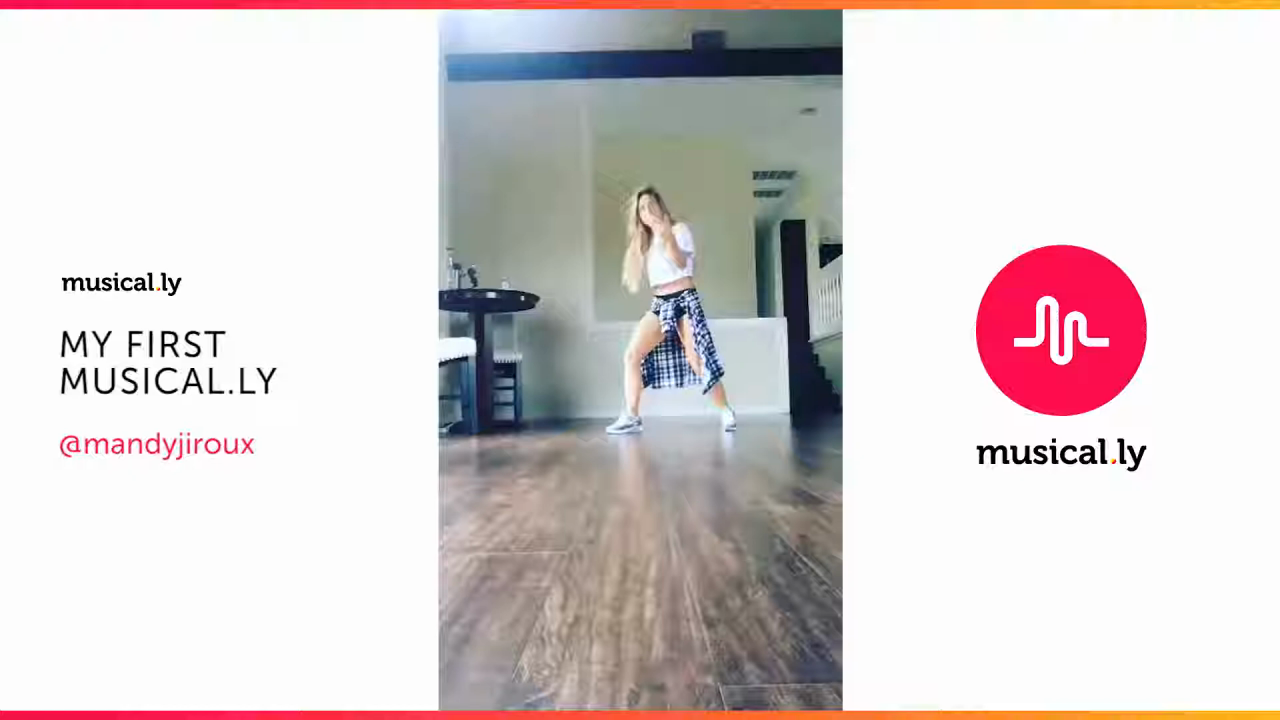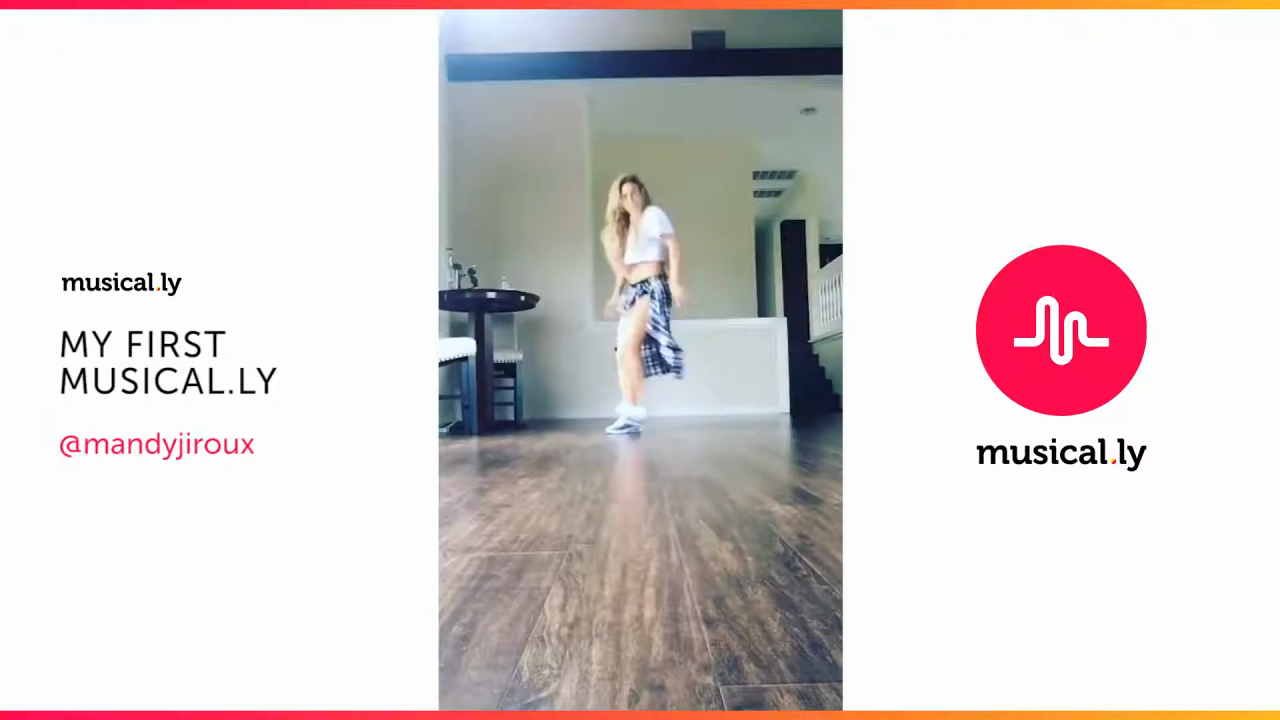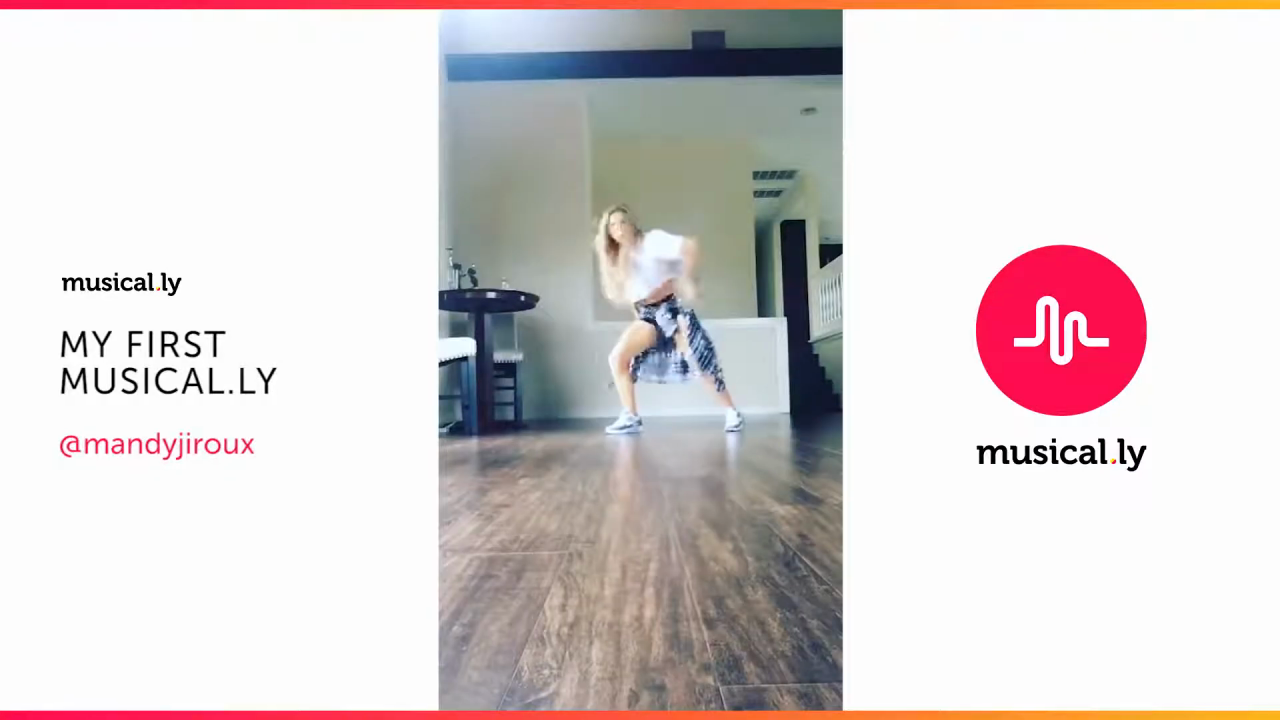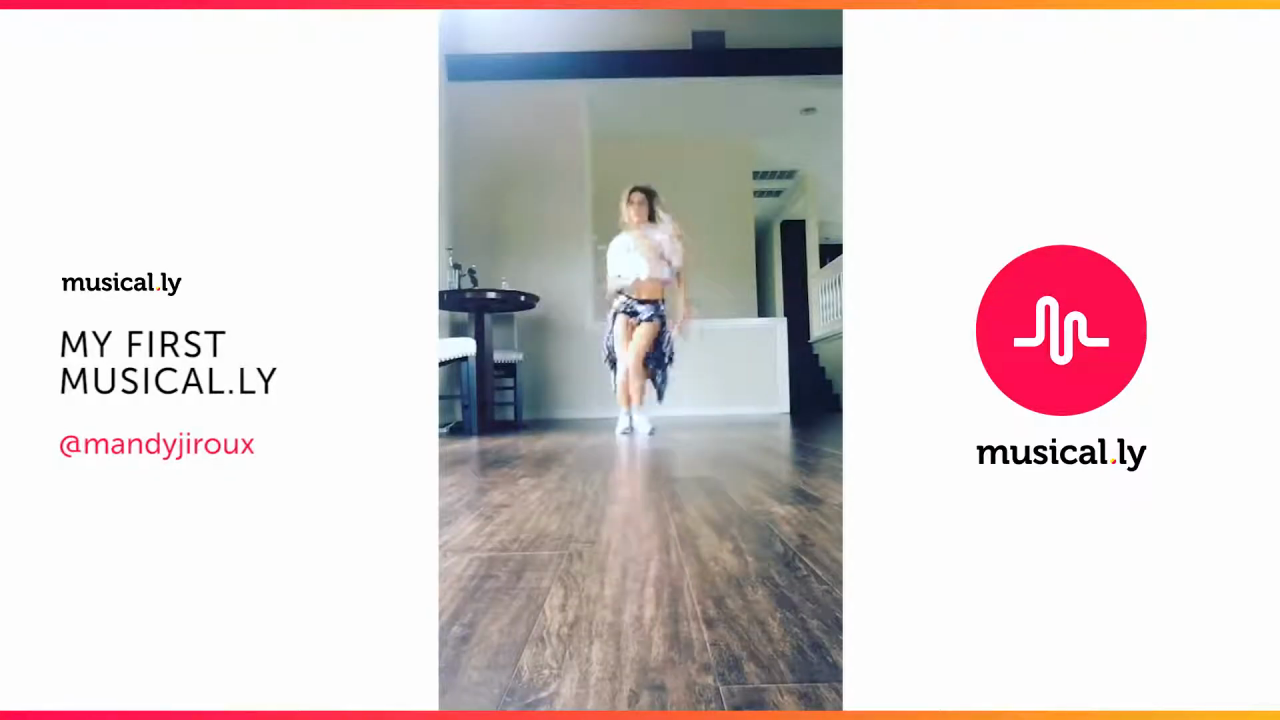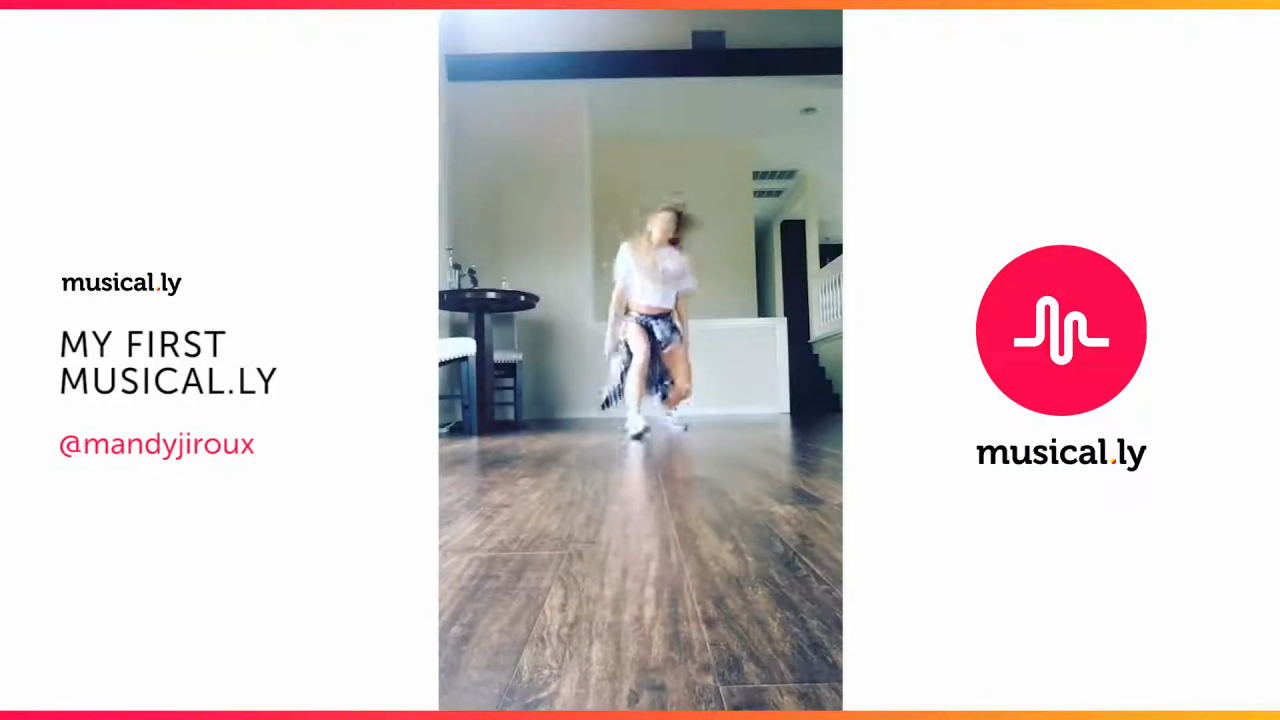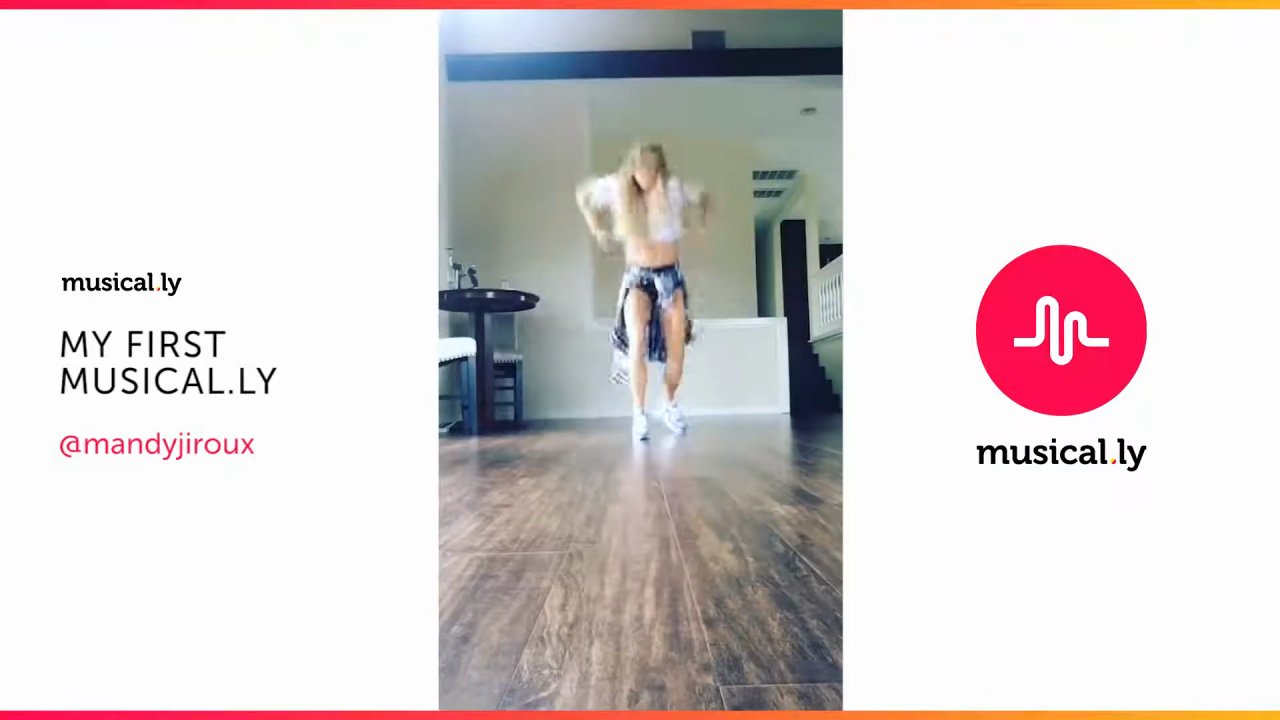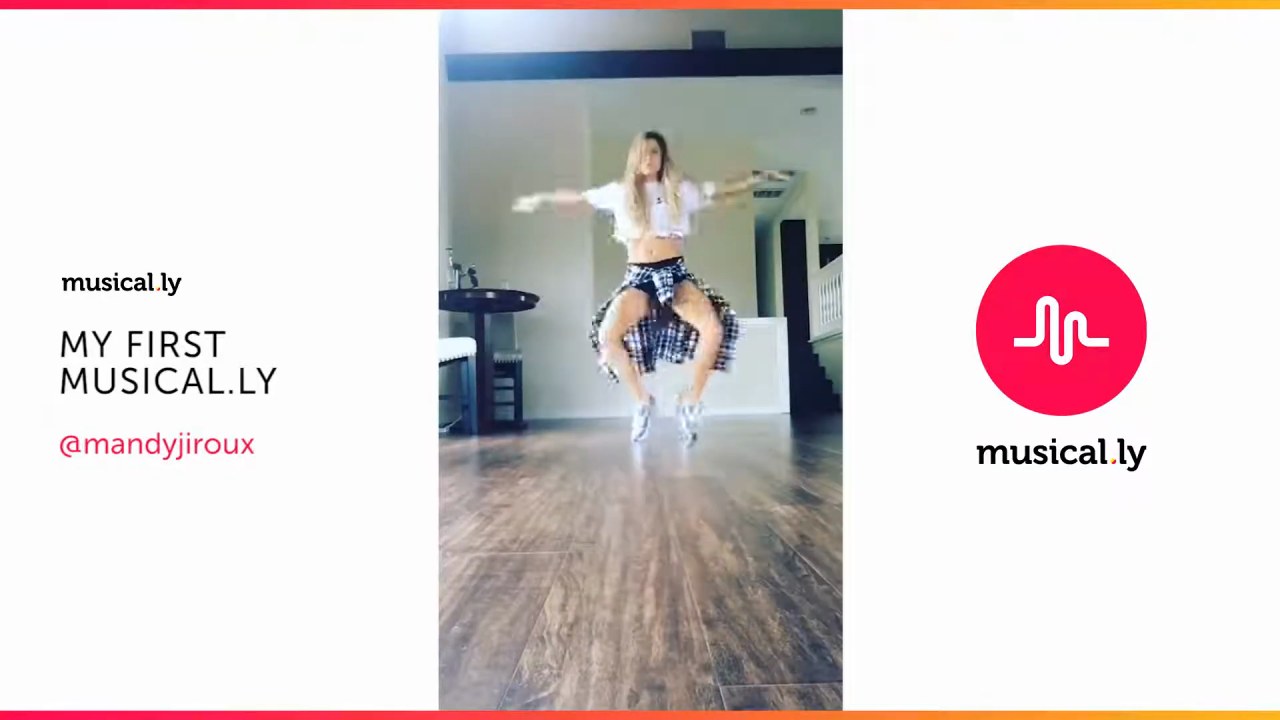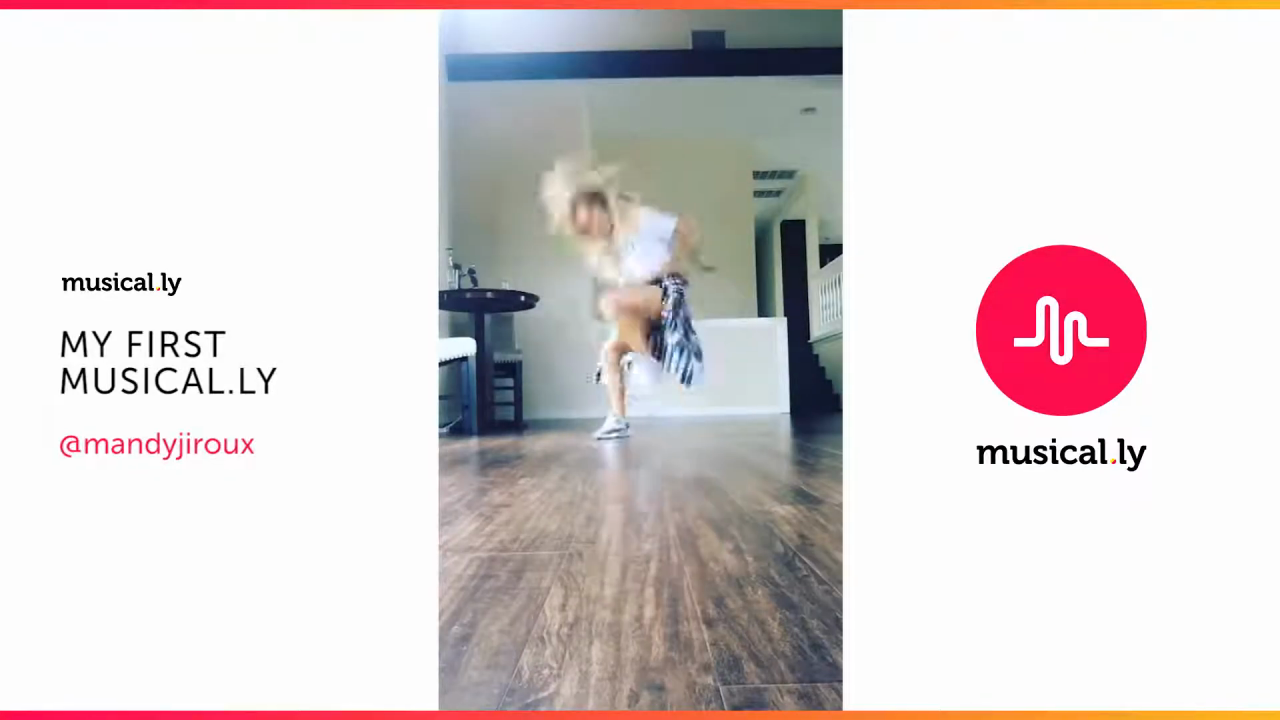
dt=0.7s
person 1, frame 1
left shoulder: (679, 229)
right shoulder: (643, 241)
left elbow: (682, 263)
right elbow: (635, 278)
left wrist: (669, 236)
left hip: (685, 301)
right hip: (659, 304)
left knee: (697, 360)
right knee: (632, 355)
left ankle: (726, 413)
right ankle: (631, 417)
person 1, frame 2
left shoulder: (652, 214)
right shoulder: (623, 228)
left elbow: (672, 245)
left wrist: (675, 282)
right wrist: (616, 294)
left hip: (653, 287)
right hip: (634, 291)
left knee: (630, 346)
right knee: (623, 350)
left ankle: (633, 407)
right ankle: (630, 412)
person 1, frame 3
left shoulder: (653, 241)
right shoulder: (618, 259)
left elbow: (690, 246)
left wrist: (687, 281)
left hip: (673, 309)
right hip: (646, 314)
left knee: (698, 363)
right knee: (617, 359)
left ankle: (731, 412)
right ankle: (630, 417)
person 1, frame 4
left shoulder: (666, 234)
right shoulder: (620, 243)
left elbow: (679, 273)
right elbow: (613, 283)
left wrist: (683, 307)
right wrist: (617, 286)
left hip: (654, 307)
right hip: (626, 304)
left knee: (634, 357)
right knee: (624, 360)
left ankle: (639, 413)
right ankle: (625, 415)
person 1, frame 5
left shoulder: (677, 259)
right shoulder: (630, 251)
left elbow: (681, 301)
right elbow: (619, 294)
left wrist: (685, 338)
right wrist: (611, 330)
left hip: (665, 323)
right hip: (636, 320)
left knee: (684, 386)
right knee: (642, 350)
left ankle: (668, 407)
right ankle: (634, 415)
person 1, frame 6
left shoulder: (674, 190)
right shoulder: (618, 191)
left elbow: (703, 200)
right elbow: (583, 195)
left wrist: (696, 221)
right wrist: (599, 230)
left hip: (670, 276)
right hip: (637, 278)
left knee: (676, 352)
right knee: (637, 342)
left ankle: (670, 404)
right ankle: (639, 414)
person 1, frame 7
left shoulder: (679, 189)
right shoulder: (620, 191)
left elbow: (721, 192)
right elbow: (580, 197)
left wrist: (756, 179)
right wrist: (542, 199)
left hip: (674, 272)
right hip: (637, 275)
left knee: (714, 329)
right knee: (607, 335)
left ankle: (691, 400)
right ankle: (641, 400)
person 1, frame 8
left shoulder: (633, 217)
right shoulder: (598, 237)
left elbow: (686, 228)
left wrist: (690, 260)
left hip: (665, 287)
right hip: (632, 287)
left knee: (612, 306)
right knee: (612, 350)
left ankle: (645, 359)
right ankle: (617, 419)
